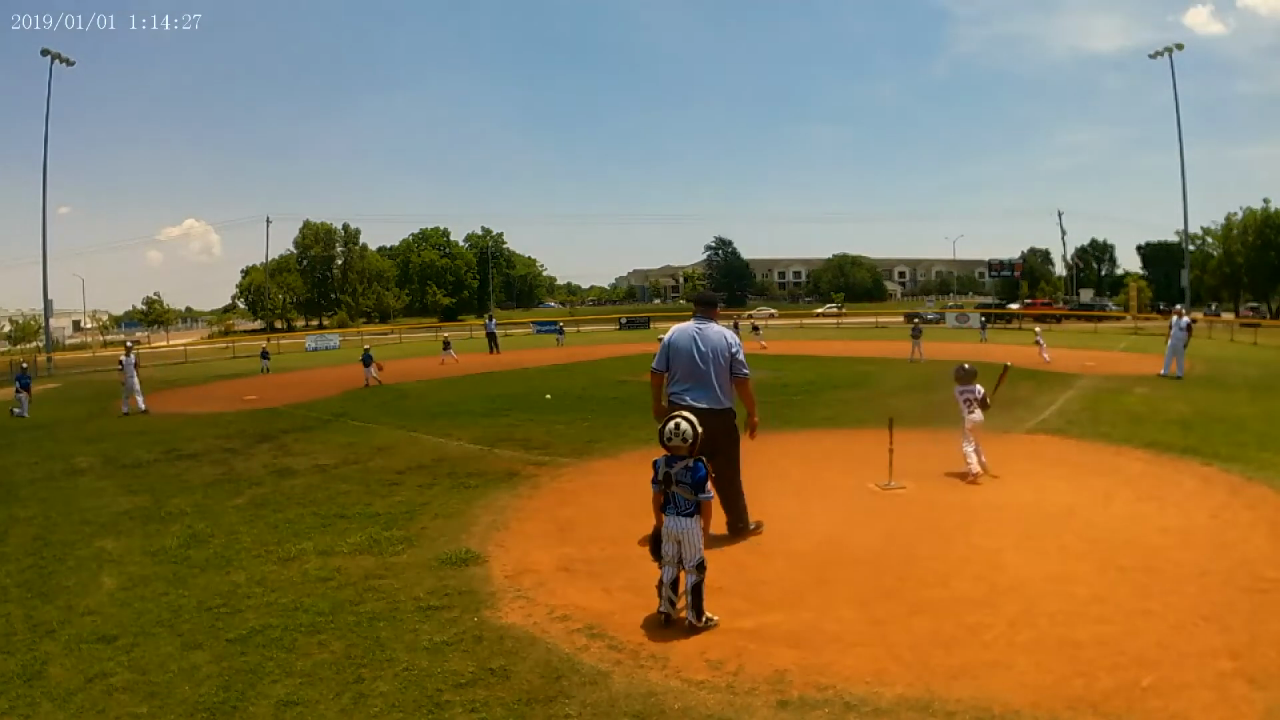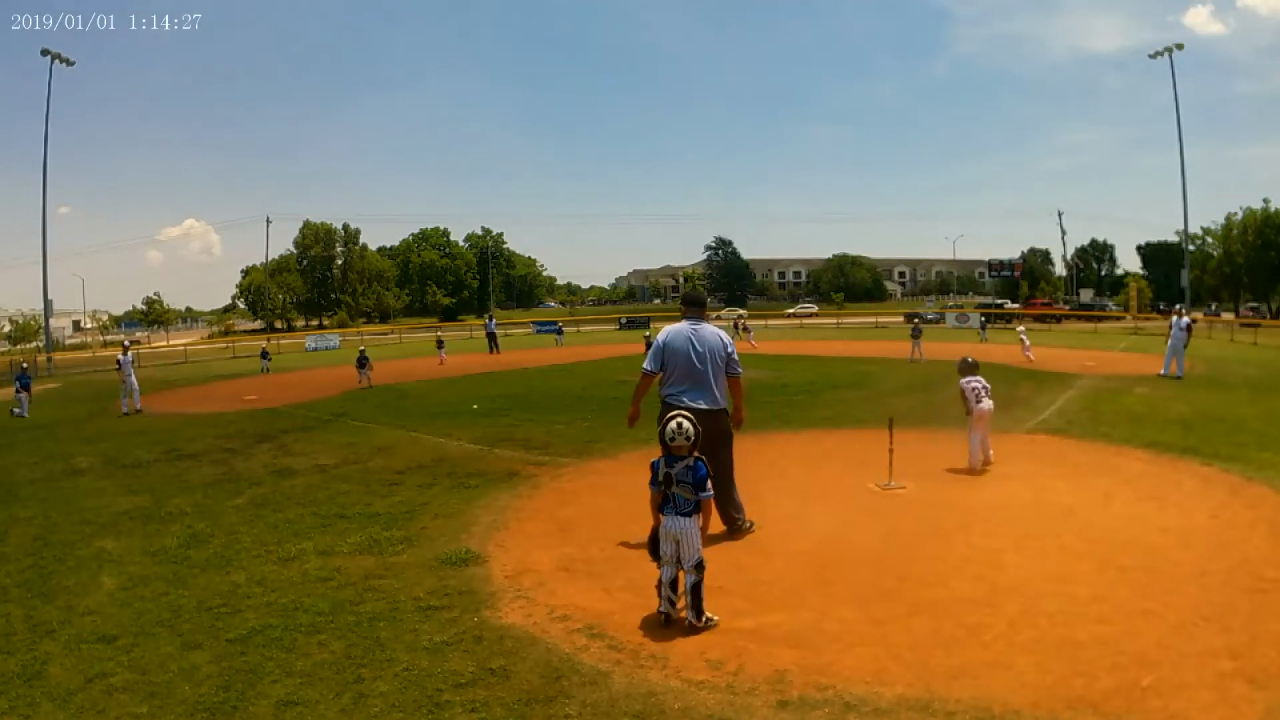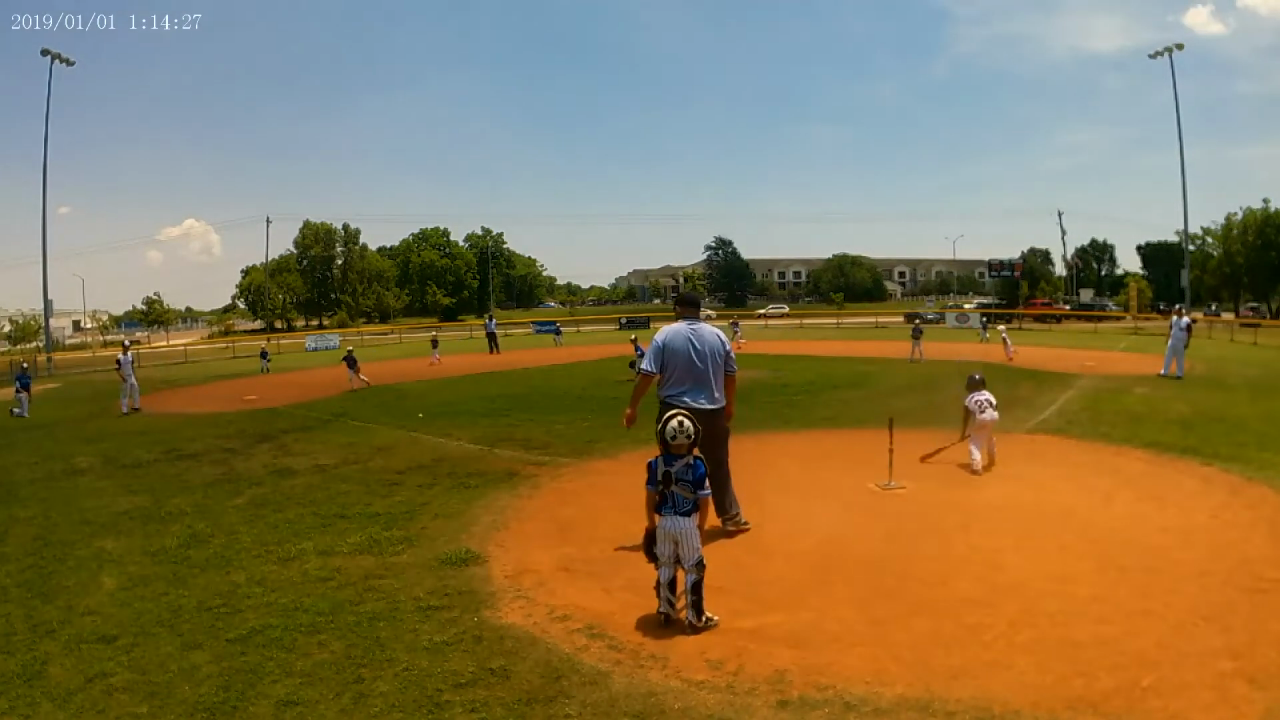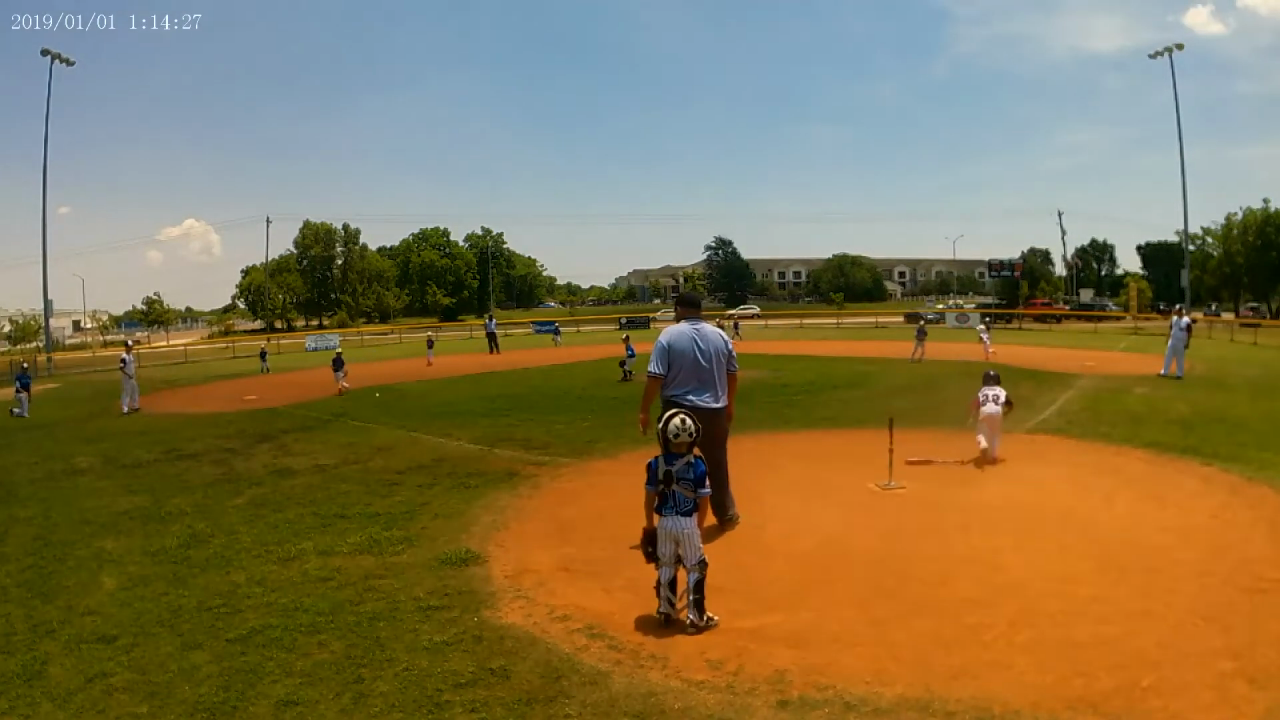
dt=0.2s
person 1, frame 1
left shoulder: (674, 333)
right shoulder: (727, 337)
left elbow: (657, 373)
right elbow: (741, 380)
left wrist: (658, 403)
right wrist: (752, 413)
left hip: (680, 412)
right hip: (717, 415)
right knee: (727, 473)
right ankle: (739, 524)
person 1, frame 2
left shoulder: (667, 334)
right shoulder: (720, 337)
left elbow: (648, 374)
right elbow: (734, 378)
left wrist: (635, 406)
right wrist: (739, 408)
left hip: (675, 413)
right hip: (712, 414)
right knee: (721, 471)
right ankle: (736, 523)
person 1, frame 3
left shoulder: (665, 335)
right shoulder: (718, 336)
left elbow: (647, 375)
right elbow: (730, 376)
left wrist: (632, 407)
right wrist: (729, 404)
left hip: (674, 413)
right hip: (712, 413)
right knee: (718, 468)
right ankle: (731, 517)
person 1, frame 4
left shoulder: (669, 335)
right shoulder: (720, 336)
left elbow: (655, 378)
right elbow: (732, 375)
left wrist: (645, 411)
right wrist: (729, 405)
left hip: (678, 411)
right hip: (714, 412)
right knee: (717, 466)
right ankle: (726, 515)
person 2, frame 1
left shoulder: (661, 465)
right shoulder: (699, 468)
left elbow: (656, 499)
right elbow: (706, 504)
left wrist: (659, 523)
right wrist: (706, 529)
left hip: (669, 523)
right hip: (690, 524)
left knee: (669, 567)
right knee: (694, 570)
left ankle: (666, 611)
right ankle: (696, 617)
person 2, frame 2
left shoulder: (659, 465)
right shoulder: (698, 467)
left elbow: (654, 499)
right elbow: (706, 503)
left wrist: (656, 524)
right wrist: (705, 528)
left hip: (667, 523)
right hip: (689, 524)
left knee: (667, 567)
right knee: (693, 570)
left ankle: (666, 611)
right ankle: (696, 617)
person 2, frame 3
left shoulder: (656, 464)
right shoulder: (697, 466)
left elbow: (650, 499)
right elbow: (704, 502)
left wrist: (651, 524)
right wrist: (701, 526)
left hip: (664, 522)
right hip: (687, 523)
left knee: (665, 567)
right knee: (694, 570)
left ankle: (666, 612)
right ankle: (696, 617)
person 2, frame 4
left shoulder: (655, 464)
right shoulder: (697, 465)
left elbow: (649, 499)
right elbow: (704, 501)
left wrist: (649, 524)
right wrist: (700, 525)
left hip: (665, 522)
right hip: (687, 523)
left knee: (666, 567)
right knee: (696, 569)
left ankle: (666, 611)
right ankle: (696, 617)
